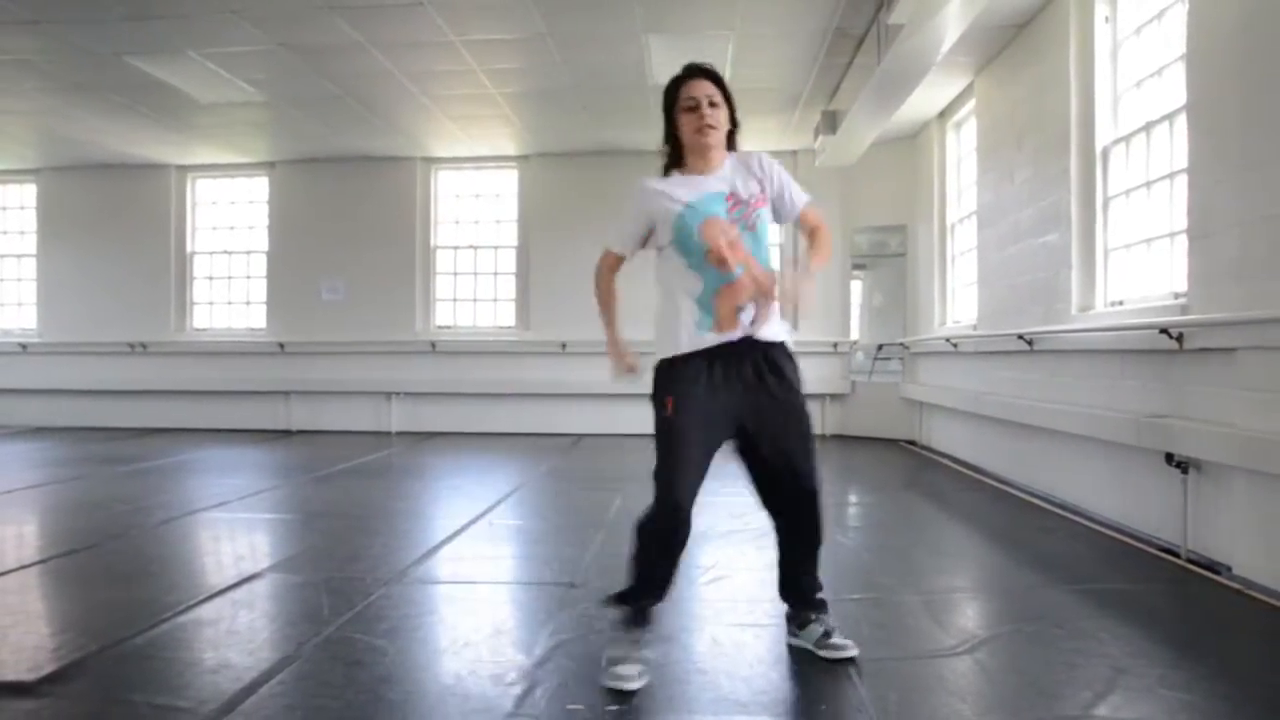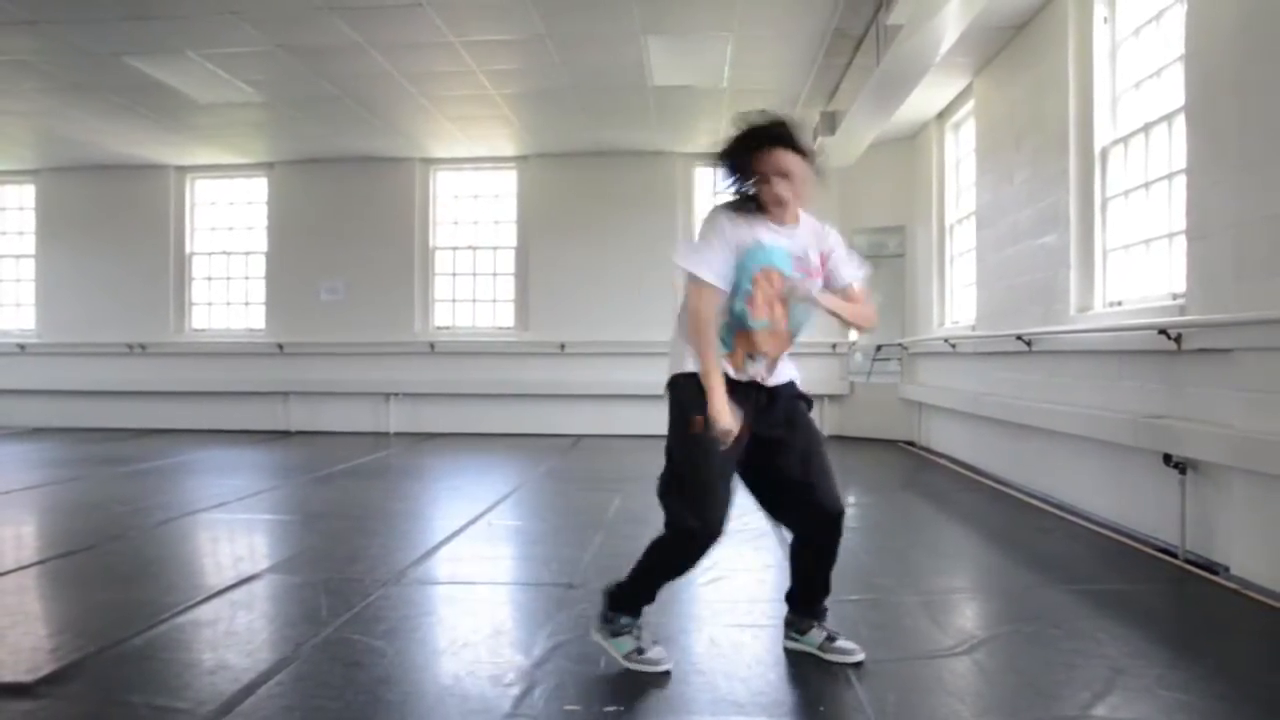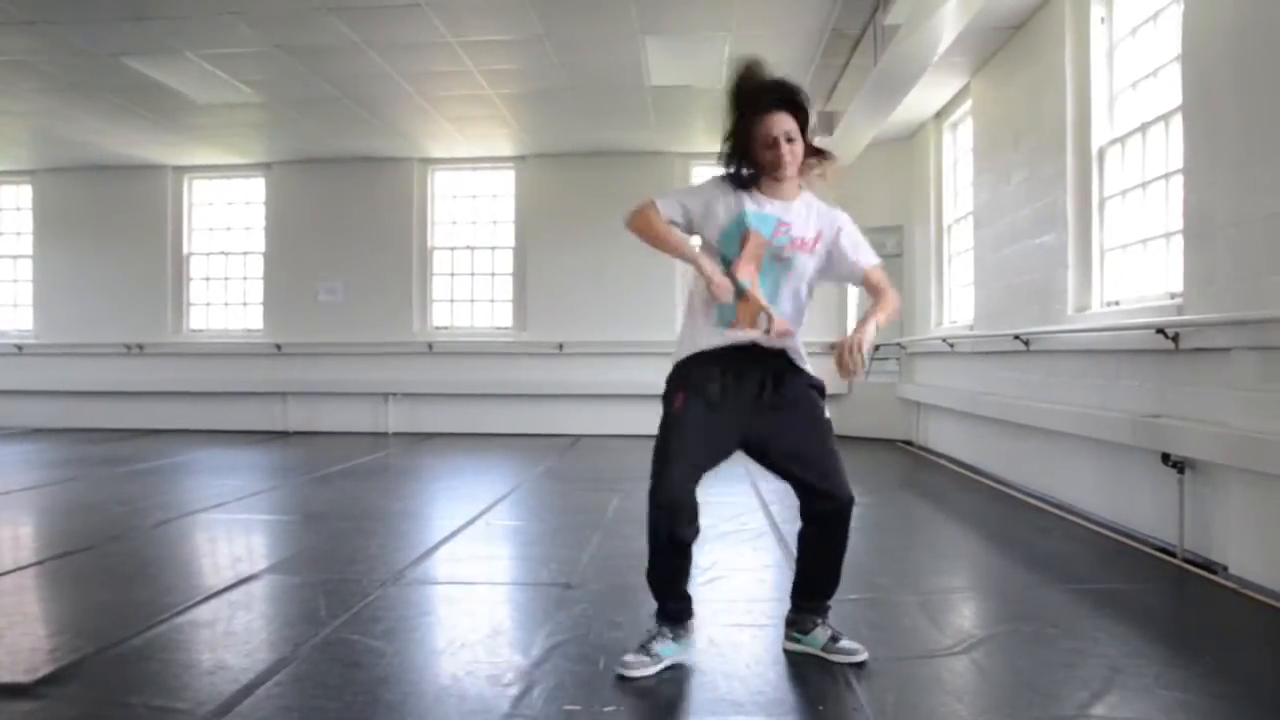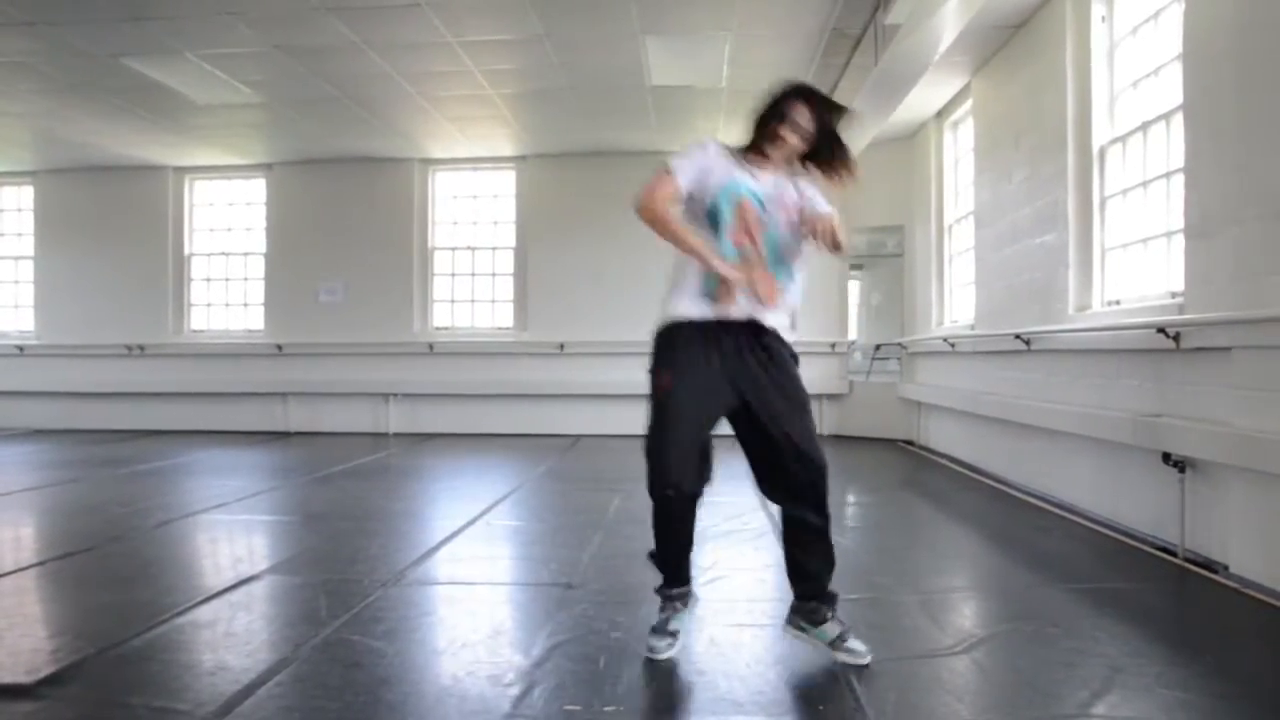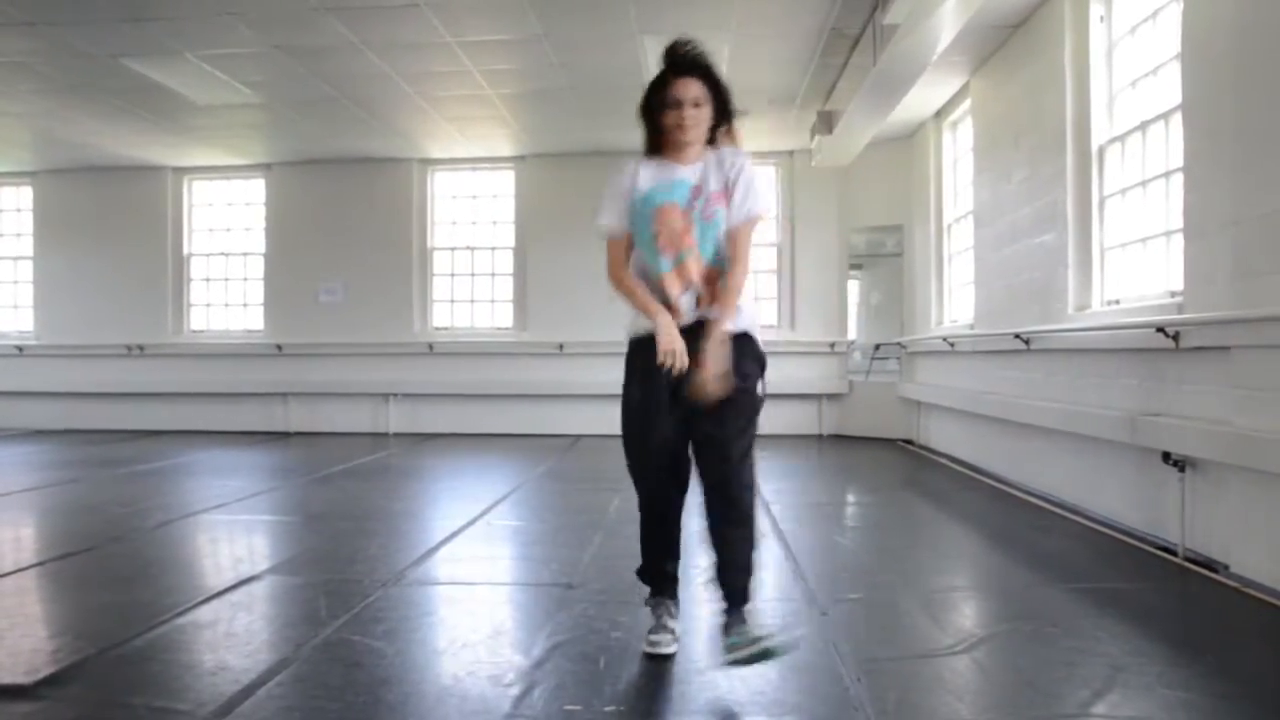
dt=0.3s
person 1, frame 1
left shoulder: (761, 171)
right shoulder: (657, 194)
left elbow: (818, 231)
right elbow: (608, 266)
left wrist: (797, 279)
right wrist: (614, 338)
left hip: (766, 356)
right hip: (691, 363)
left knee: (798, 491)
right knee: (674, 498)
left ankle: (805, 614)
right ankle: (633, 624)
person 1, frame 2
left shoulder: (820, 236)
right shoulder: (727, 224)
left elbow: (866, 313)
right elbow: (696, 313)
left wrist: (832, 302)
right wrist: (716, 396)
left hip: (775, 391)
right hip: (704, 388)
left knee: (822, 510)
right knee: (700, 521)
left ankle: (803, 620)
right ankle: (622, 615)
person 1, frame 3
left shoulder: (830, 223)
right shoulder: (723, 194)
left elbow: (887, 293)
right elbow: (641, 220)
left wrist: (866, 328)
right wrist: (703, 262)
left hip: (783, 375)
right hip: (708, 368)
left knee: (832, 498)
right knee: (671, 496)
left ankle: (807, 620)
right ankle: (671, 626)
person 1, frame 4
left shoulder: (798, 190)
right shoulder: (709, 160)
left elbow: (831, 238)
right elbow: (652, 201)
left wrist: (833, 235)
right wrist: (710, 259)
left hip: (764, 344)
right hip: (695, 334)
left knee: (803, 473)
right knee: (674, 471)
left ankle: (813, 612)
right ankle: (674, 591)
person 1, frame 5
left shoulder: (735, 168)
right shoulder: (634, 177)
left elbow: (738, 259)
right elbow: (619, 266)
left wrist: (717, 341)
right wrist: (662, 323)
left hip: (725, 339)
right hip: (654, 338)
left knee: (727, 472)
right knee: (658, 479)
left ankle: (737, 615)
right ankle: (663, 603)
